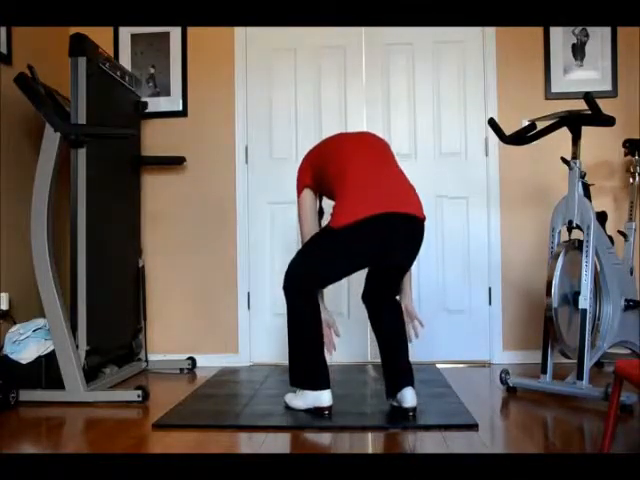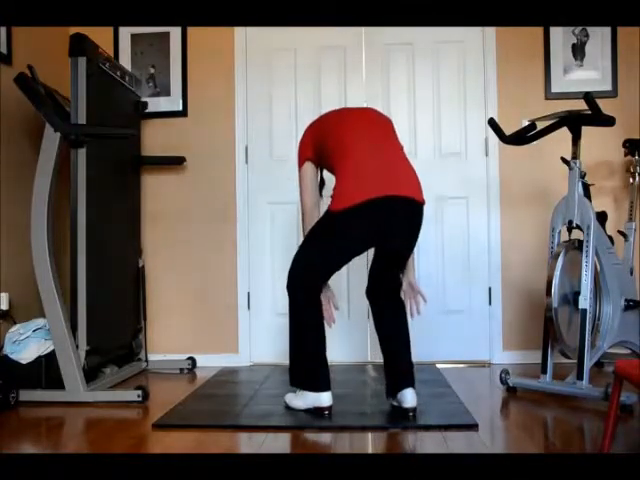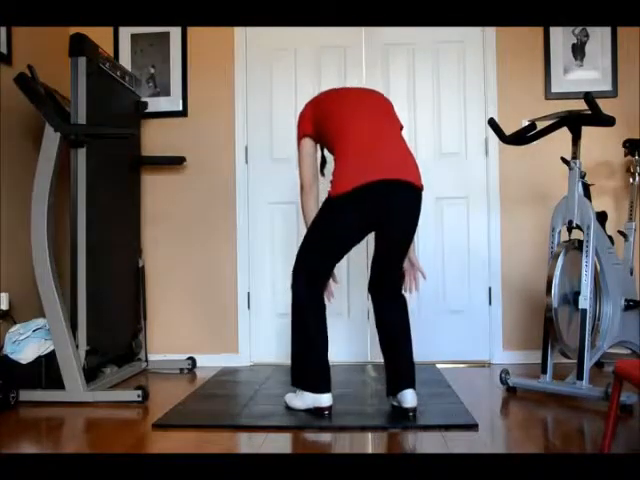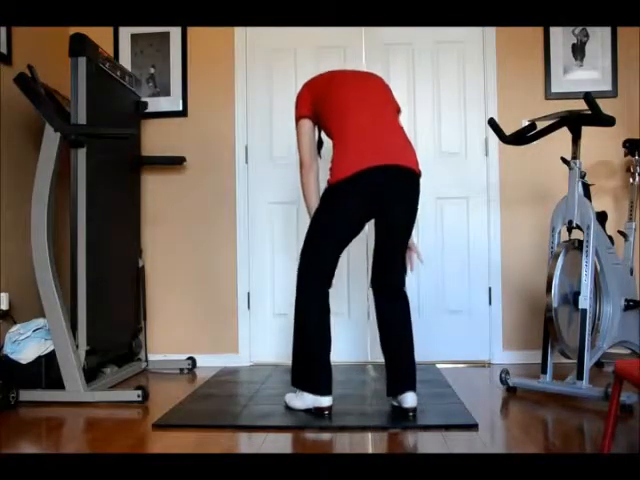
dt=0.4s
person 1, frame 1
left shoulder: (312, 161)
right shoulder: (376, 143)
left elbow: (311, 241)
left wrist: (321, 308)
right wrist: (405, 297)
left hip: (360, 222)
right hip: (412, 220)
left knee: (298, 284)
right knee: (381, 296)
left ankle: (315, 389)
right ankle: (403, 389)
person 1, frame 2
left shoulder: (314, 133)
right shoulder: (379, 119)
left elbow: (311, 212)
left wrist: (321, 282)
right wrist: (407, 273)
left hip: (358, 204)
right hip: (411, 202)
left knee: (302, 282)
right knee: (385, 290)
left ankle: (315, 390)
right ankle: (404, 389)
person 1, frame 3
left shoulder: (313, 110)
right shoulder: (379, 100)
left elbow: (309, 186)
left wrist: (322, 255)
right wrist: (407, 249)
left hip: (357, 189)
right hip: (408, 186)
left knee: (307, 279)
right knee: (387, 286)
left ankle: (315, 391)
right ankle: (404, 390)
person 1, frame 4
left shoulder: (311, 90)
right shoulder: (376, 83)
left elbow: (308, 165)
left wrist: (320, 228)
right wrist: (402, 232)
left hip: (355, 176)
right hip: (405, 172)
left knee: (313, 277)
right knee: (390, 283)
left ankle: (316, 391)
right ankle: (404, 390)
